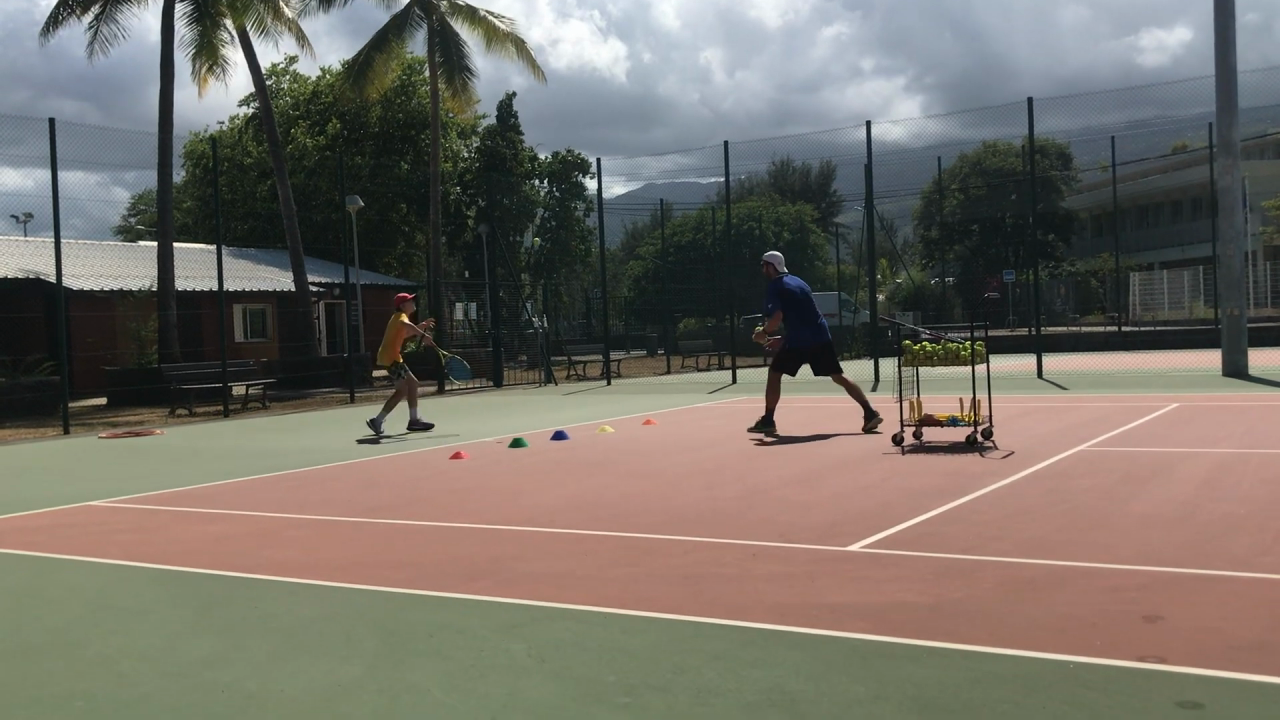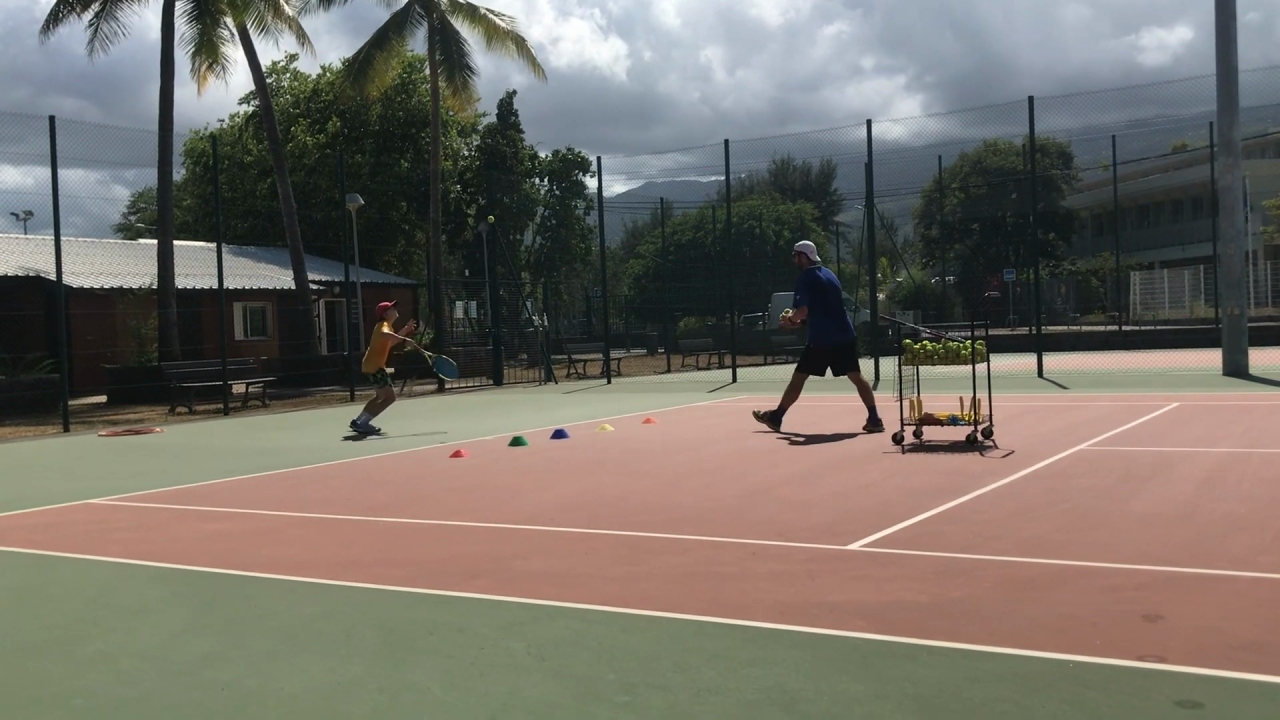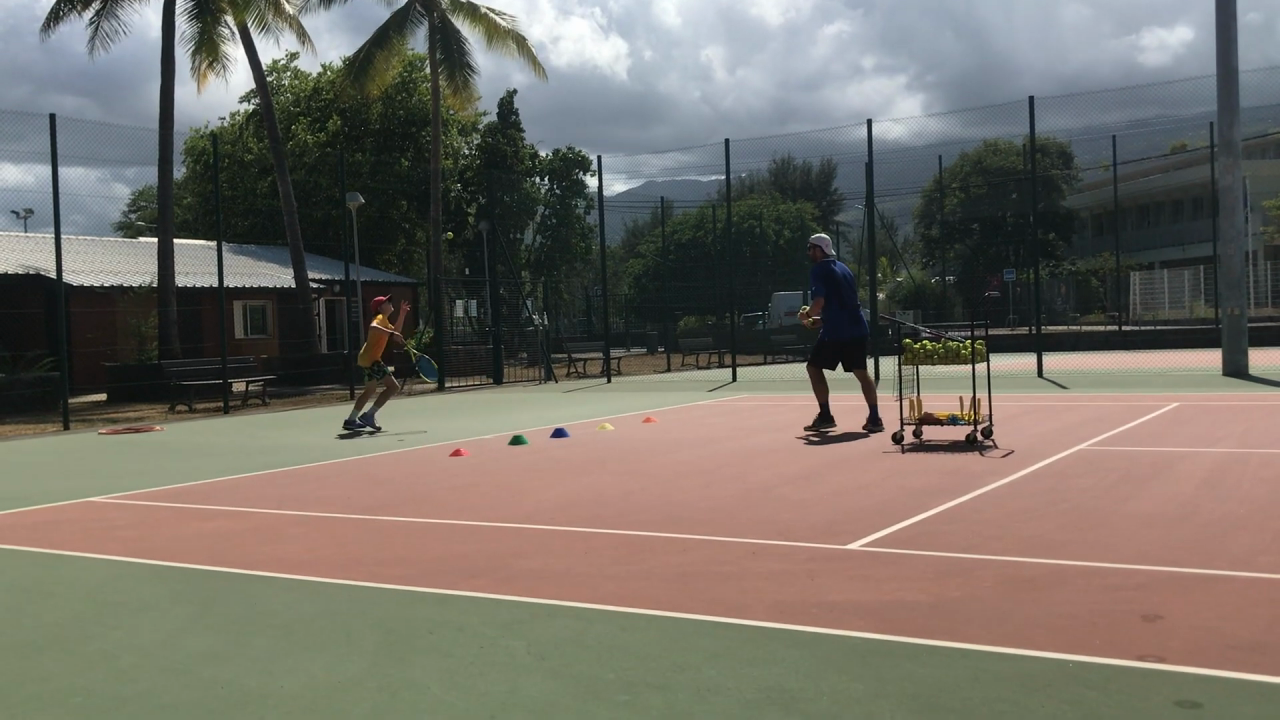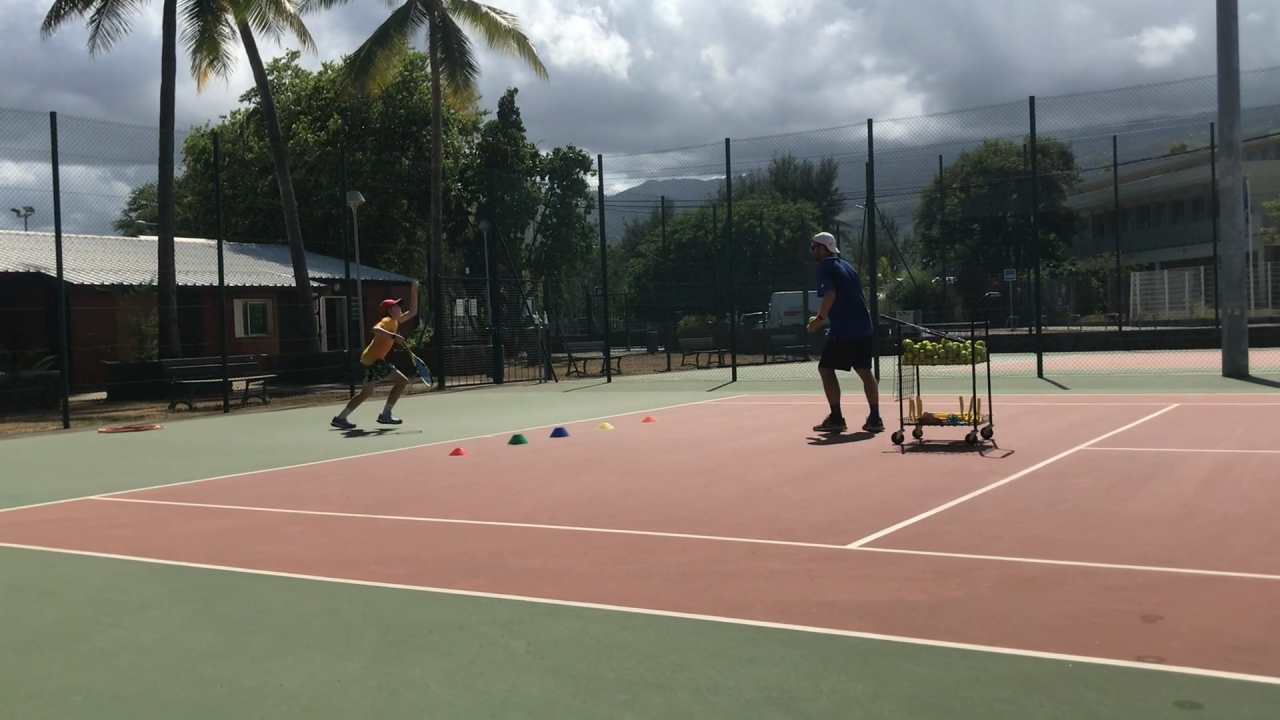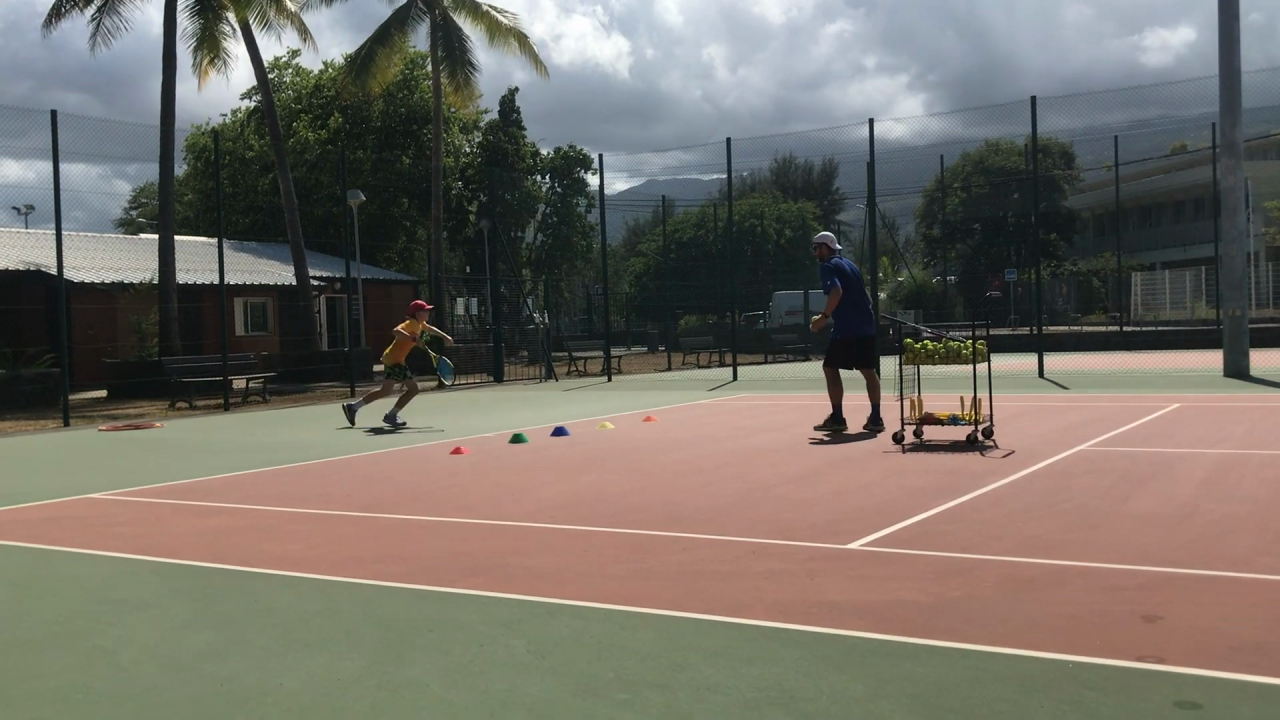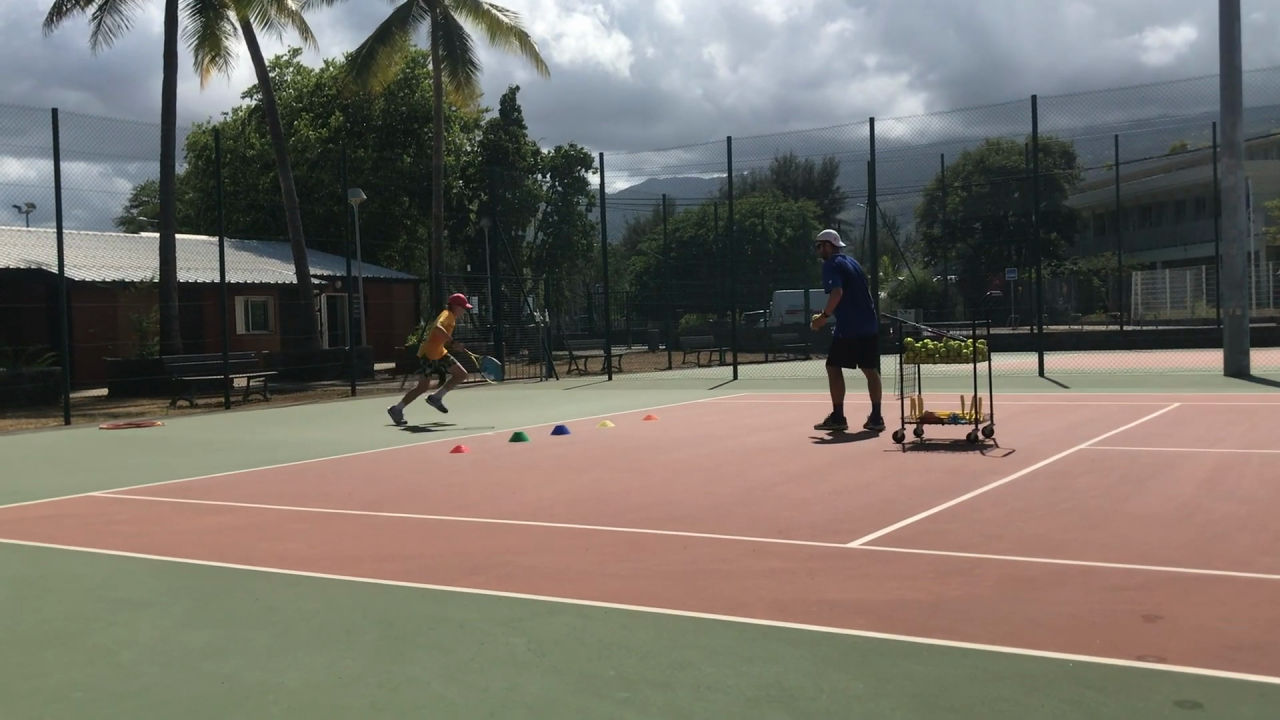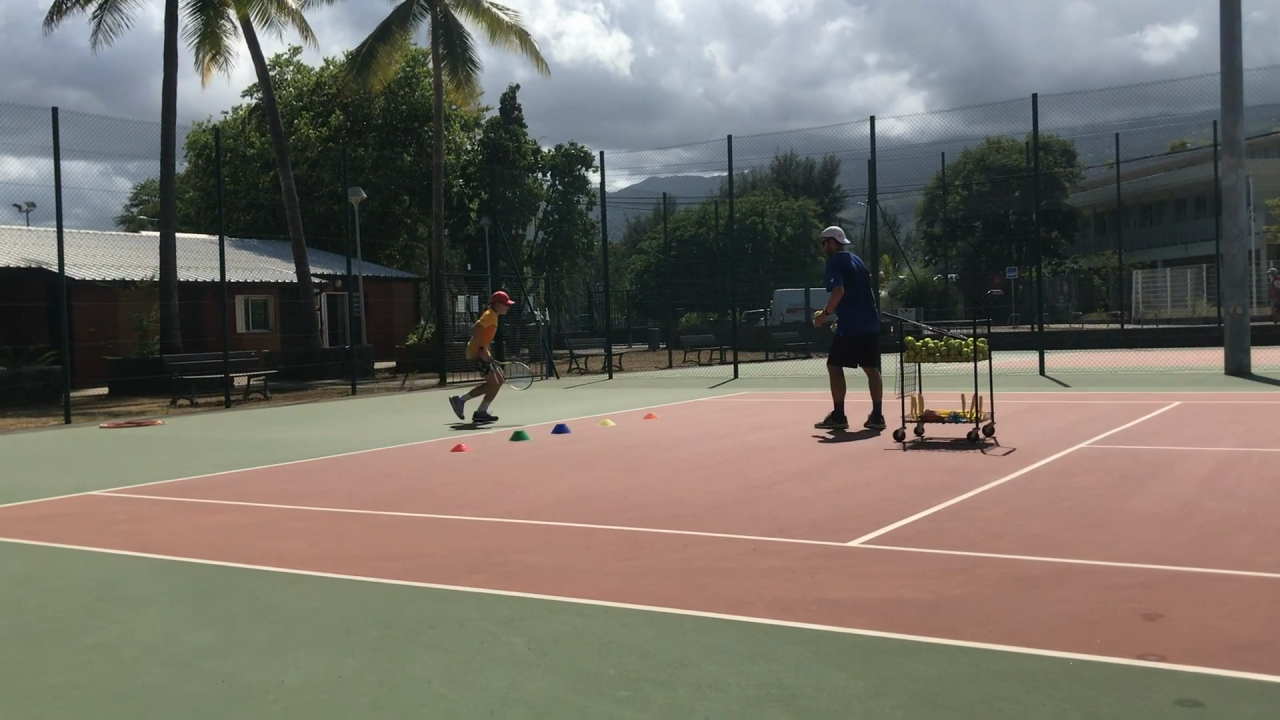
dt=0.2s
person 1, frame 1
left shoulder: (774, 287)
right shoulder: (797, 282)
left elbow: (776, 317)
left wrist: (764, 332)
right wrist: (782, 339)
left hip: (797, 340)
right hip: (820, 335)
left knee: (774, 374)
right knee: (839, 377)
left ankle: (767, 421)
right ankle: (871, 414)
person 1, frame 2
left shoulder: (805, 278)
right shoulder: (829, 274)
left elbow: (802, 311)
left wrist: (790, 319)
right wrist: (801, 322)
left hip: (822, 338)
right hip: (845, 334)
left knee: (800, 375)
right knee: (855, 375)
left ankle: (776, 418)
right ankle: (874, 419)
person 1, frame 3
left shoulder: (818, 270)
right shoulder: (843, 268)
left elbow: (819, 301)
left wrist: (807, 315)
right wrist: (821, 319)
left hip: (835, 331)
right hip: (858, 328)
left knee: (814, 367)
right knee: (861, 372)
left ankle: (825, 416)
right ankle: (874, 419)
person 1, frame 4
left shoulder: (823, 267)
right shoulder: (847, 266)
left elbow: (830, 295)
left wrist: (819, 318)
left hip: (843, 330)
right hip: (864, 327)
left knee: (826, 369)
right knee: (865, 371)
left ankle: (836, 418)
right ankle: (875, 419)
person 1, frame 5
left shoulder: (828, 266)
right shoulder: (849, 264)
left elbow: (836, 292)
left wrist: (824, 316)
left hip: (846, 328)
right hip: (867, 325)
left knee: (830, 368)
right knee: (869, 370)
left ankle: (837, 418)
right ankle: (876, 418)
person 1, frame 6
left shoulder: (831, 264)
right shoulder: (853, 263)
left elbow: (837, 292)
left wrist: (824, 316)
left hip: (849, 327)
right hip: (869, 324)
left knee: (833, 368)
right knee: (871, 369)
left ankle: (838, 417)
right ankle: (876, 417)
person 1, frame 7
left shoulder: (834, 262)
right shoulder: (857, 261)
left elbow: (838, 291)
left wrist: (825, 313)
left hip: (850, 325)
right hip: (870, 323)
left knee: (835, 367)
right knee: (871, 368)
left ankle: (838, 416)
right ankle: (877, 416)
